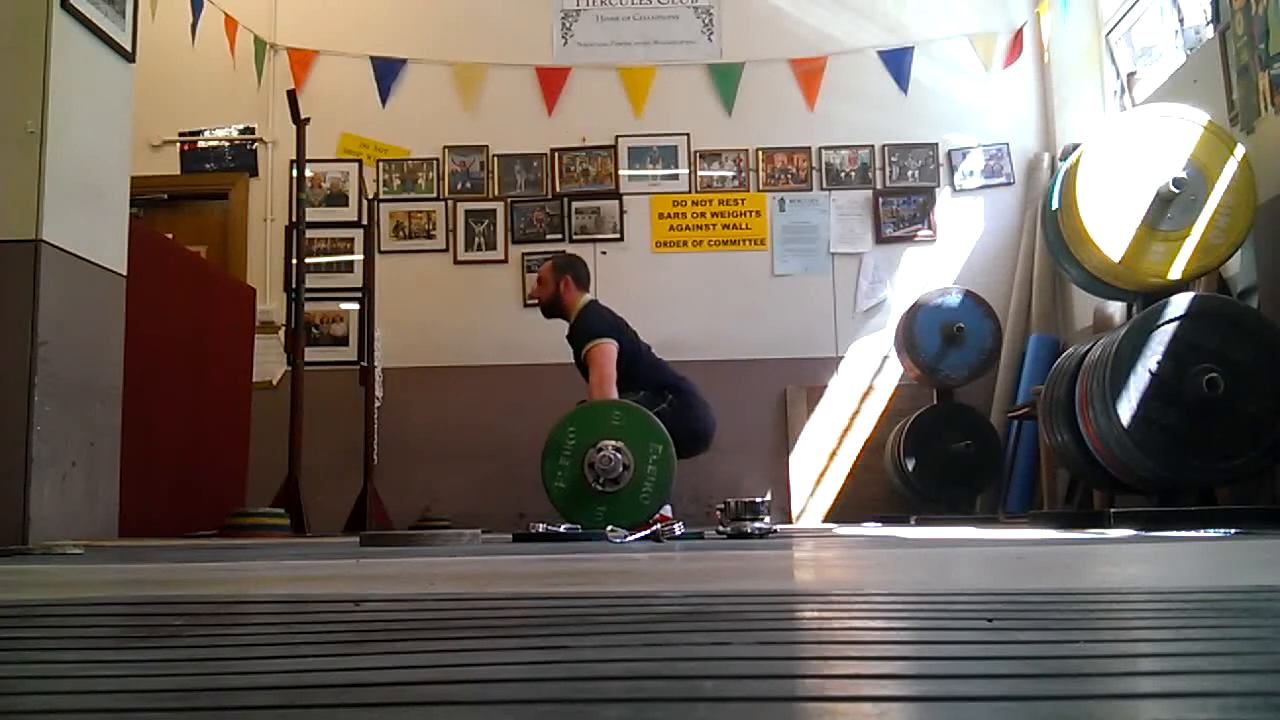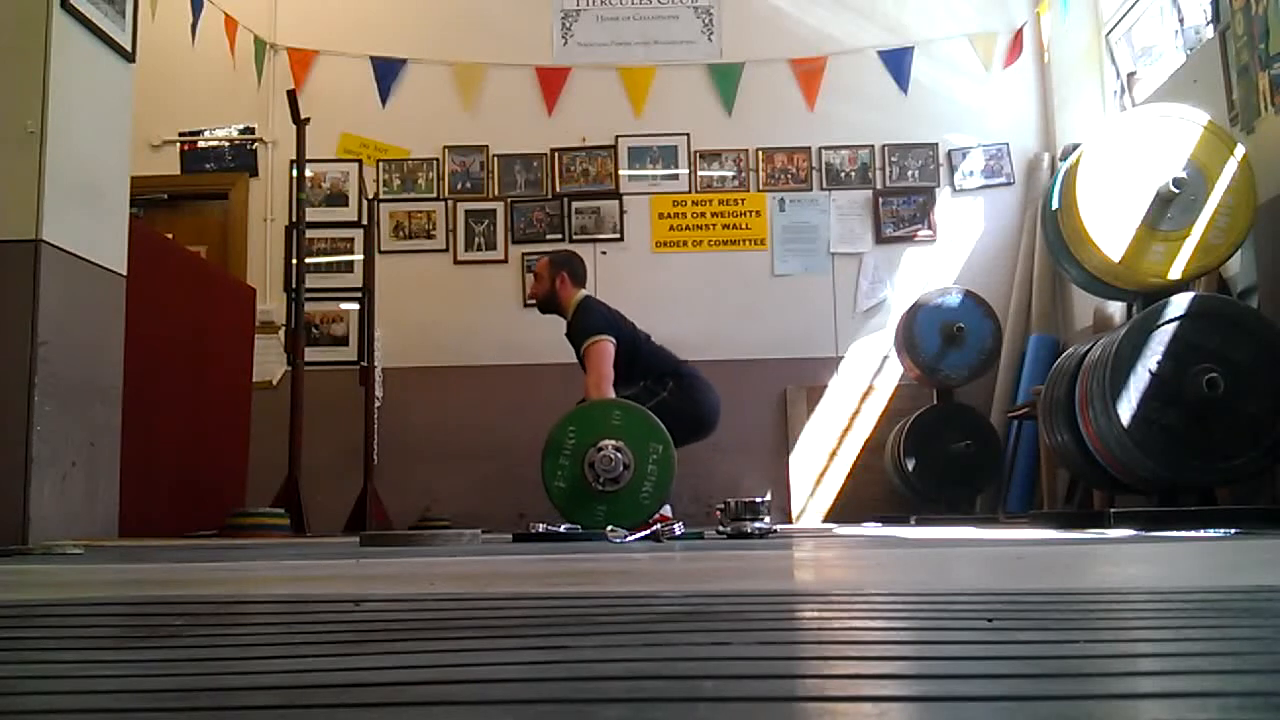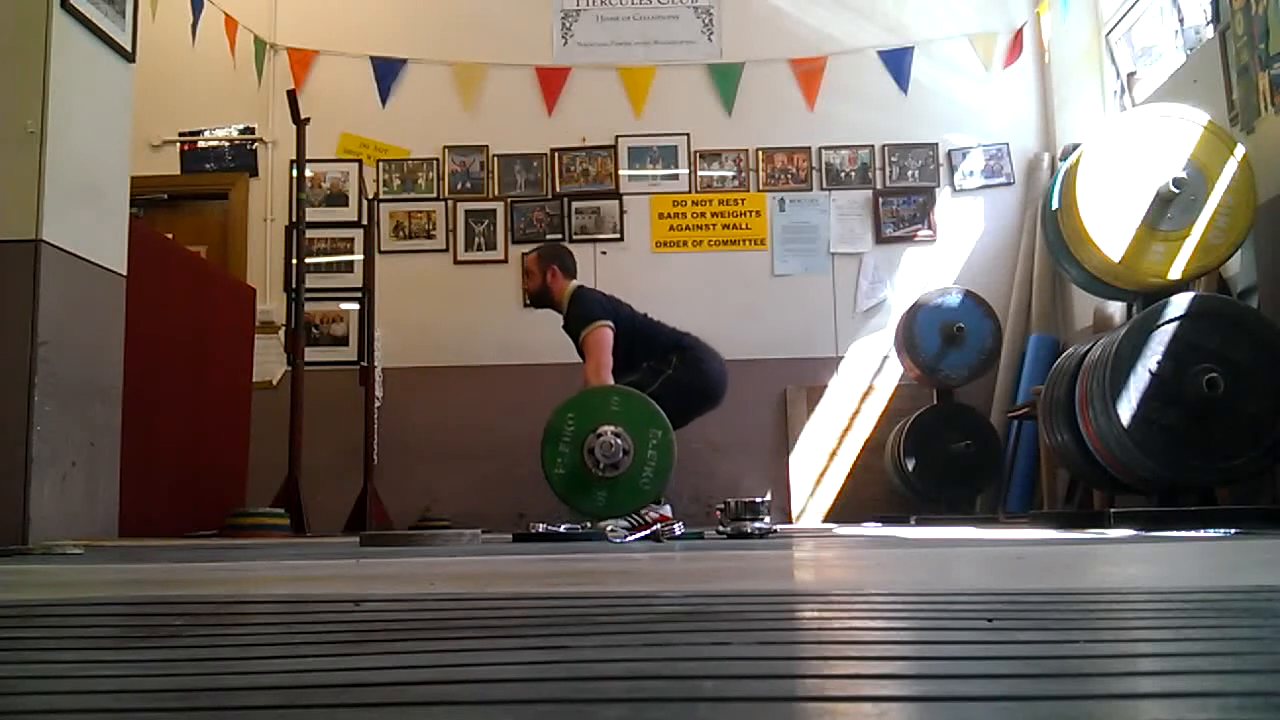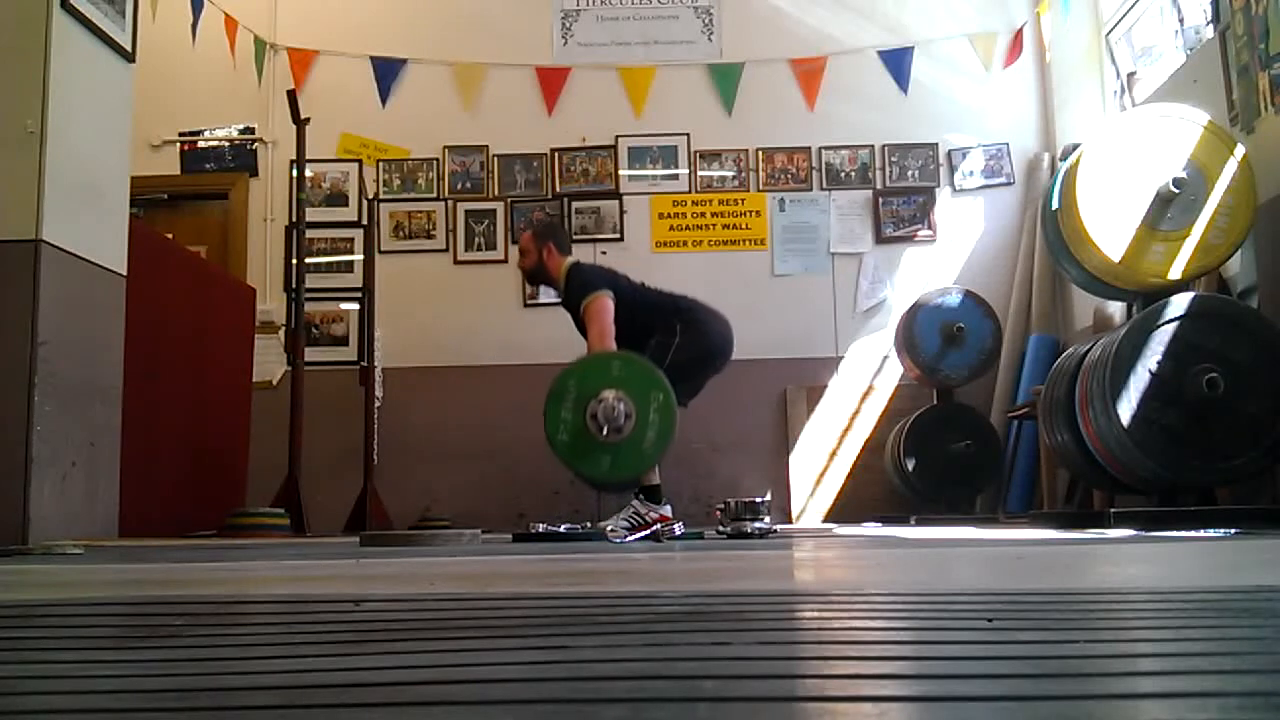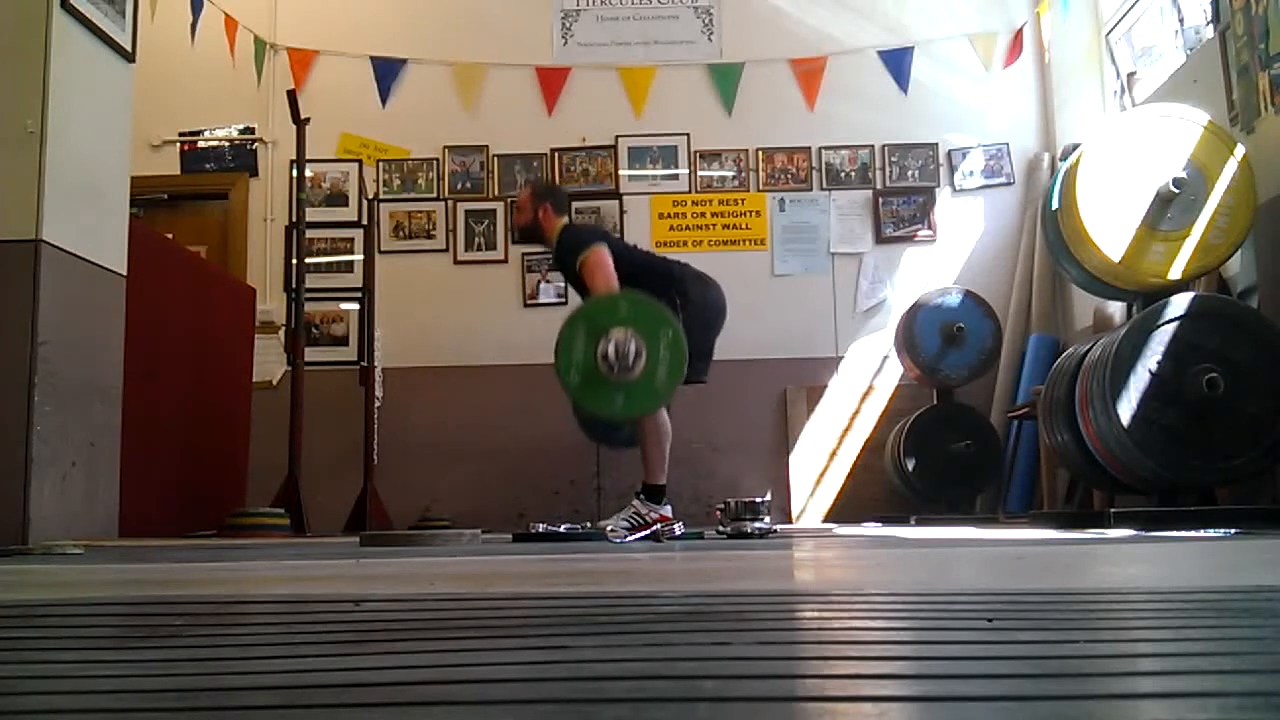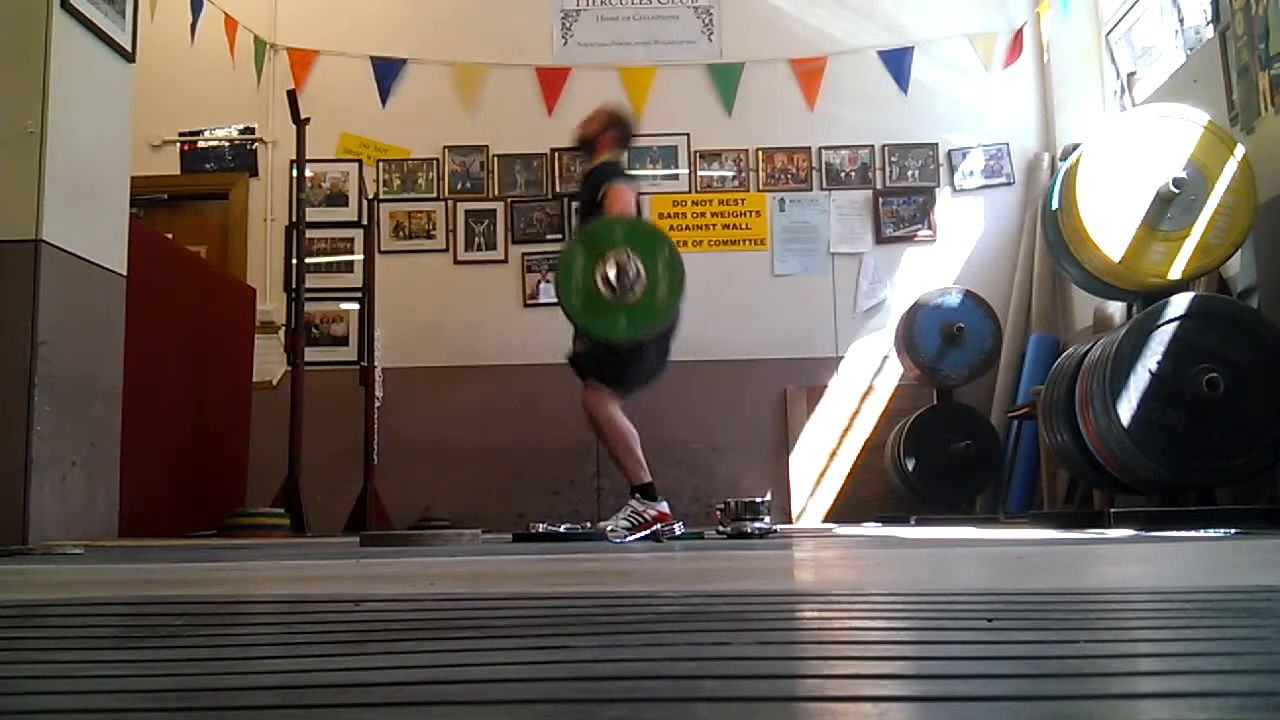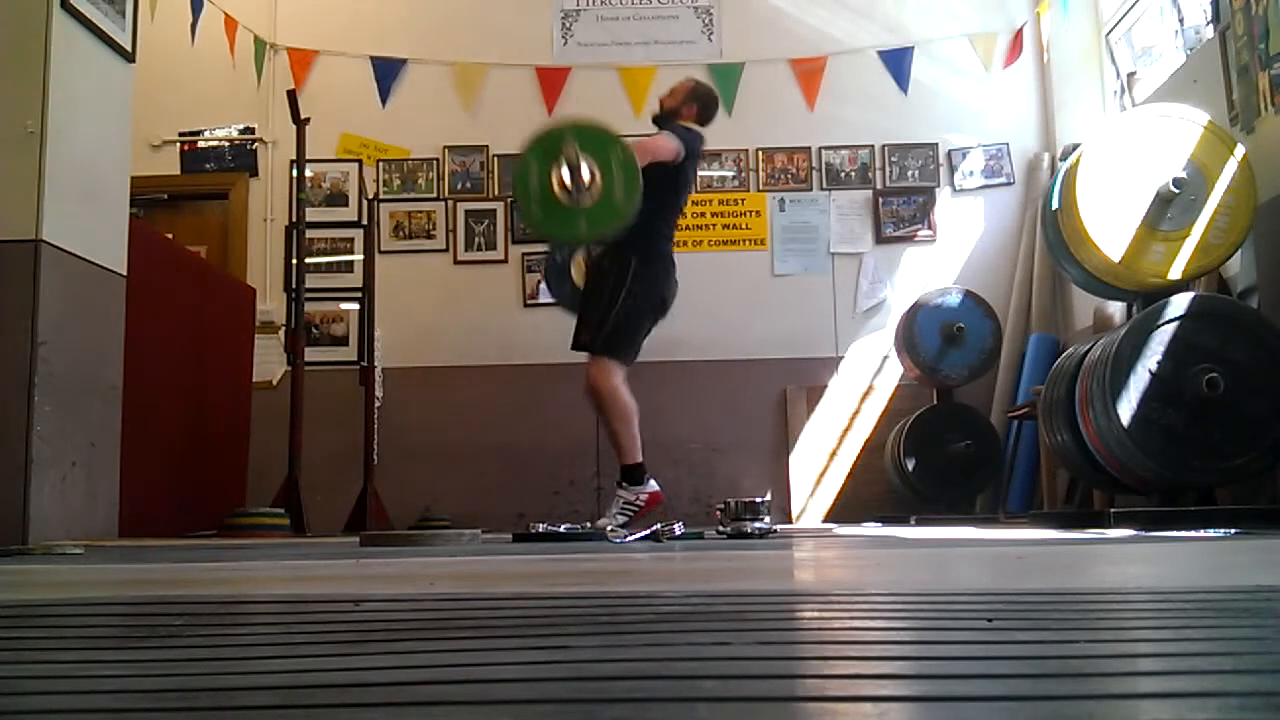
dt=0.2s
person 1, frame 1
left shoulder: (591, 322)
right shoulder: (593, 320)
left elbow: (604, 379)
right elbow: (604, 388)
left hip: (681, 413)
right hip: (687, 416)
person 1, frame 2
left shoulder: (589, 318)
right shoulder: (590, 315)
left elbow: (600, 382)
right elbow: (602, 382)
left hip: (685, 396)
right hip: (693, 401)
person 1, frame 3
left shoulder: (585, 306)
right shoulder: (584, 305)
left elbow: (599, 371)
right elbow: (600, 373)
left hip: (692, 368)
right hip: (698, 371)
left ankle: (651, 505)
right ankle: (649, 503)
person 1, frame 4
left shoulder: (583, 279)
right shoulder: (578, 283)
left elbow: (603, 339)
right elbow: (603, 343)
left hip: (696, 331)
right hip: (700, 334)
left ankle: (652, 505)
right ankle: (650, 501)
person 1, frame 5
left shoulder: (576, 238)
right shoulder: (570, 247)
left elbow: (607, 287)
right elbow: (603, 294)
left hip: (690, 299)
right hip: (690, 302)
left ankle: (654, 505)
right ankle: (651, 501)
person 1, frame 6
left shoulder: (608, 174)
right shoulder: (601, 179)
left elbow: (623, 213)
left knee: (598, 399)
right knee: (601, 399)
left ankle: (649, 502)
right ankle: (645, 498)
person 1, frame 7
left shoulder: (678, 138)
right shoulder: (677, 148)
left elbow: (645, 149)
left hip: (639, 267)
right hip: (634, 269)
left knee: (602, 374)
right knee: (605, 379)
left ankle: (637, 484)
right ankle: (635, 484)
